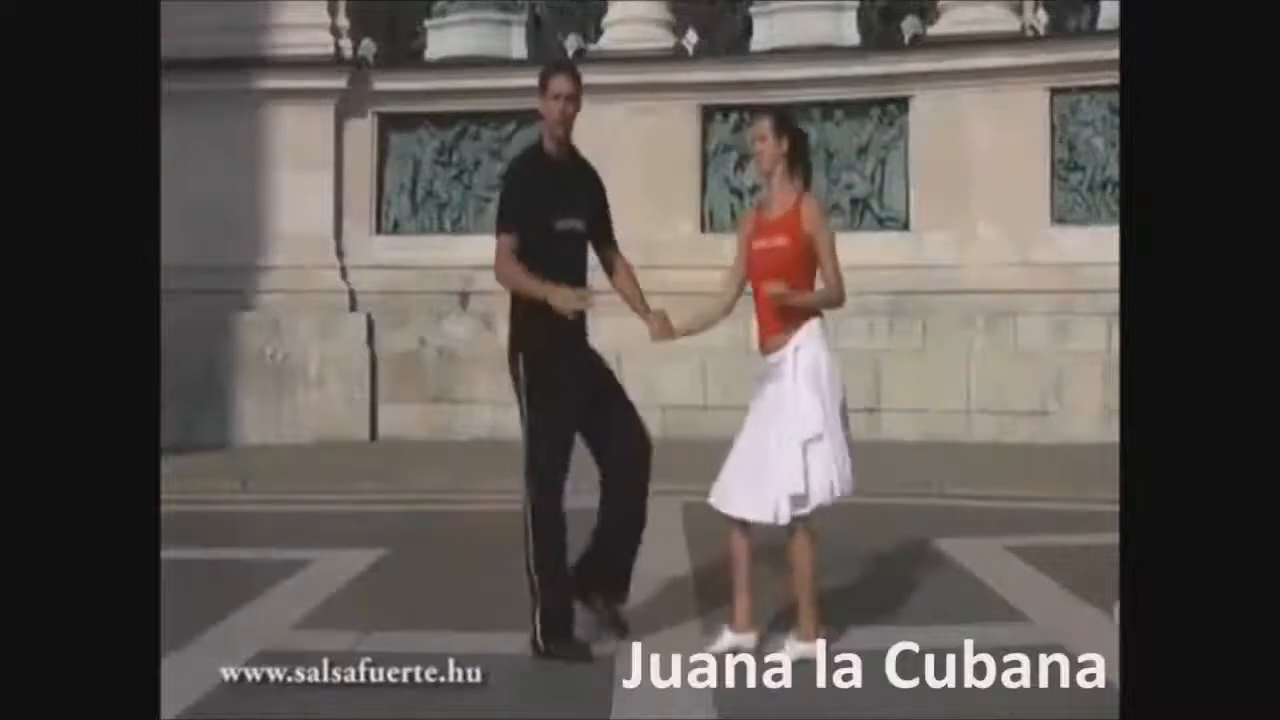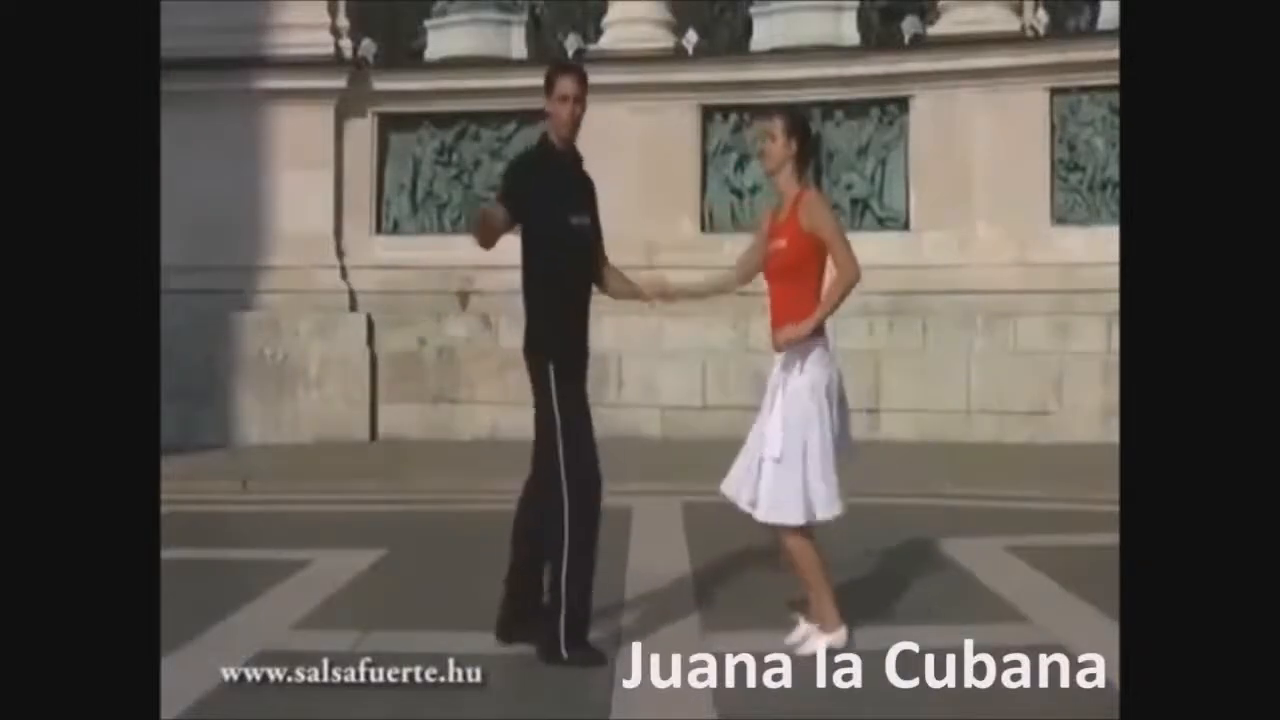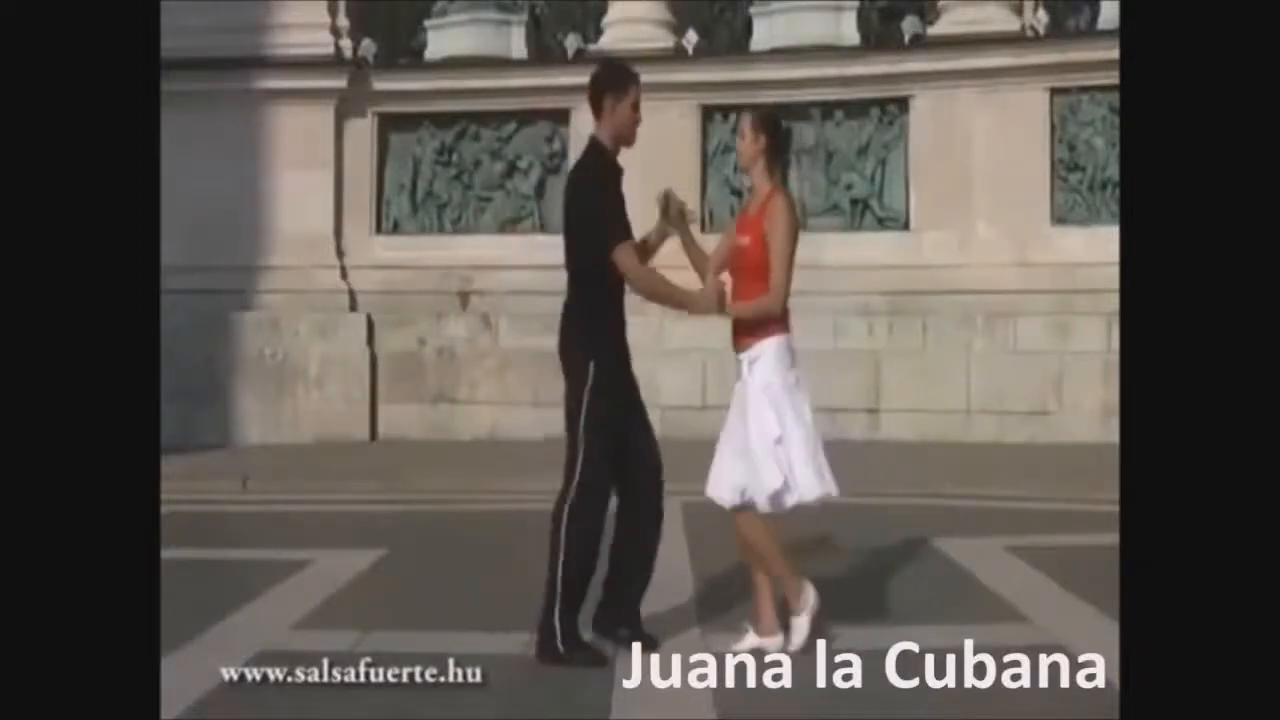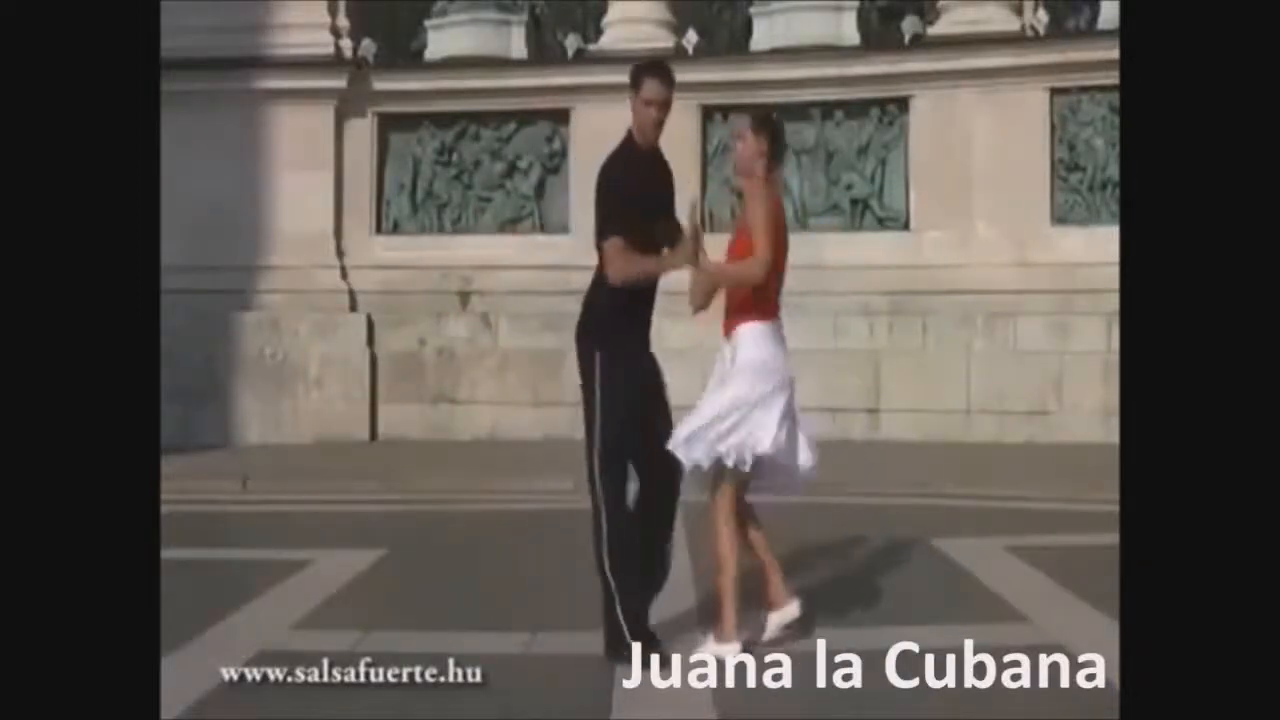
dt=0.7s
person 1, frame 1
left shoulder: (586, 176)
right shoulder: (522, 174)
left elbow: (609, 253)
right elbow: (504, 264)
left wrist: (646, 310)
right wrist: (553, 293)
left hip: (577, 347)
right hip: (536, 348)
left knee: (630, 451)
right knee: (546, 481)
left ankle: (598, 583)
right ankle: (549, 624)
person 1, frame 2
left shoulder: (582, 179)
right shoulder: (530, 168)
left elbow: (600, 270)
right elbow: (493, 227)
left wrist: (641, 291)
right wrist: (482, 223)
left hip: (570, 345)
right hip: (550, 348)
left knee: (550, 480)
right knee: (577, 480)
left ankle: (521, 613)
right ankle: (562, 633)
person 1, frame 3
left shoulder: (604, 173)
right shoulder: (591, 178)
right elbow: (635, 275)
left wrist: (661, 230)
right wrist: (700, 301)
left hip: (606, 347)
right hip: (590, 349)
left knee: (643, 477)
right knee: (587, 484)
left ankle: (620, 612)
right ankle: (557, 632)
person 1, frame 4
left shoulder: (660, 169)
right shoulder: (619, 171)
right elbow: (618, 268)
left wrist: (687, 251)
right wrist: (674, 259)
left hip: (635, 341)
right hip: (607, 342)
left knee: (663, 469)
right knee: (610, 477)
left ankle: (634, 603)
right ankle: (624, 629)
person 2, frame 1
left shoulder: (807, 209)
right shoulder: (753, 220)
left elbow: (835, 292)
right elbow: (730, 296)
left wrist: (793, 297)
right wrist: (682, 327)
left hip: (802, 363)
right hip: (772, 369)
left knee: (793, 506)
right knee: (742, 499)
left ankle: (808, 631)
right ankle: (741, 620)
person 2, frame 2
left shoulder: (812, 204)
right shoulder: (773, 220)
left elbow: (849, 270)
right elbow: (736, 276)
left wrist: (809, 324)
right wrist: (679, 291)
left hip: (805, 365)
right hip: (790, 367)
left knee: (782, 507)
right knee: (785, 503)
left ankle: (831, 621)
right ankle: (816, 612)
person 2, frame 3
left shoulder: (779, 207)
right shoulder: (748, 209)
left elbow: (774, 299)
right elbow: (713, 267)
left wrist: (721, 305)
right wrist: (681, 229)
left hip: (768, 362)
right hip: (752, 364)
left knee: (746, 503)
right knee: (744, 501)
left ankle: (796, 590)
right ankle: (766, 621)
person 2, frame 4
left shoulder: (759, 196)
right shoulder: (760, 198)
left elbow: (758, 270)
left wrist: (705, 269)
right wrist: (706, 279)
left hip: (752, 351)
right hip: (756, 352)
left knee: (723, 496)
right knee: (731, 493)
left ankle: (727, 633)
right ankle: (780, 596)
